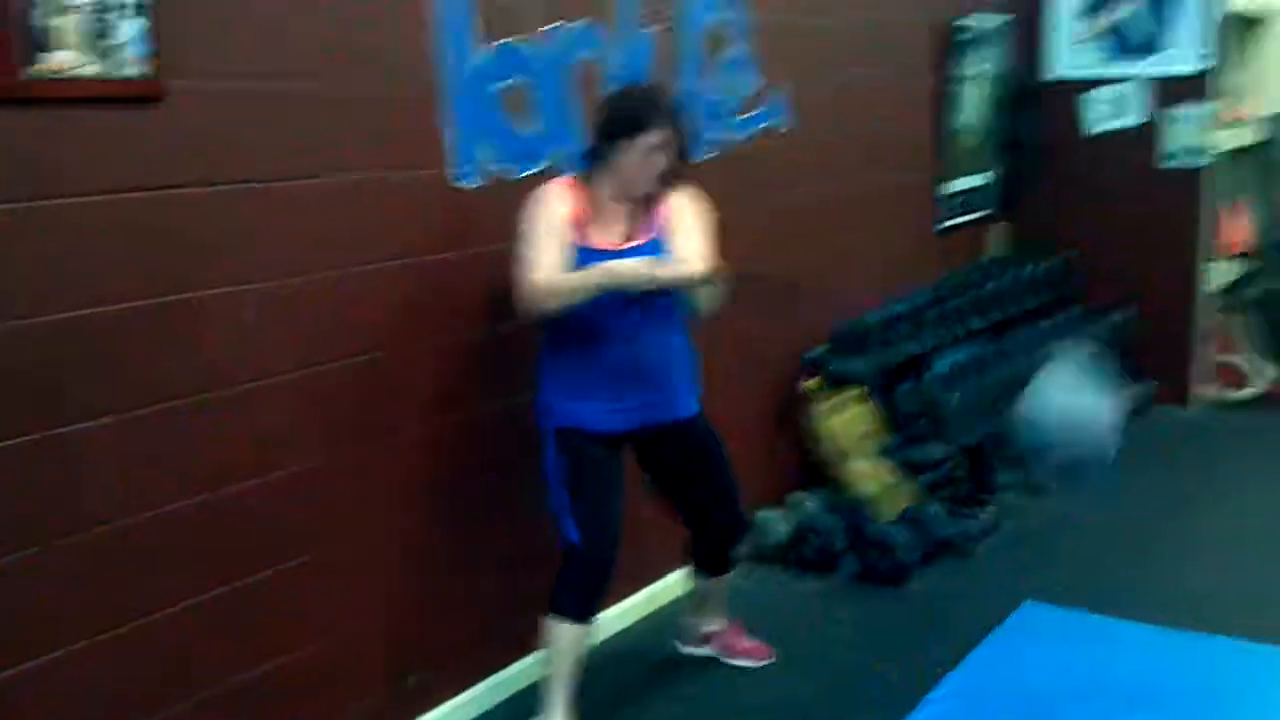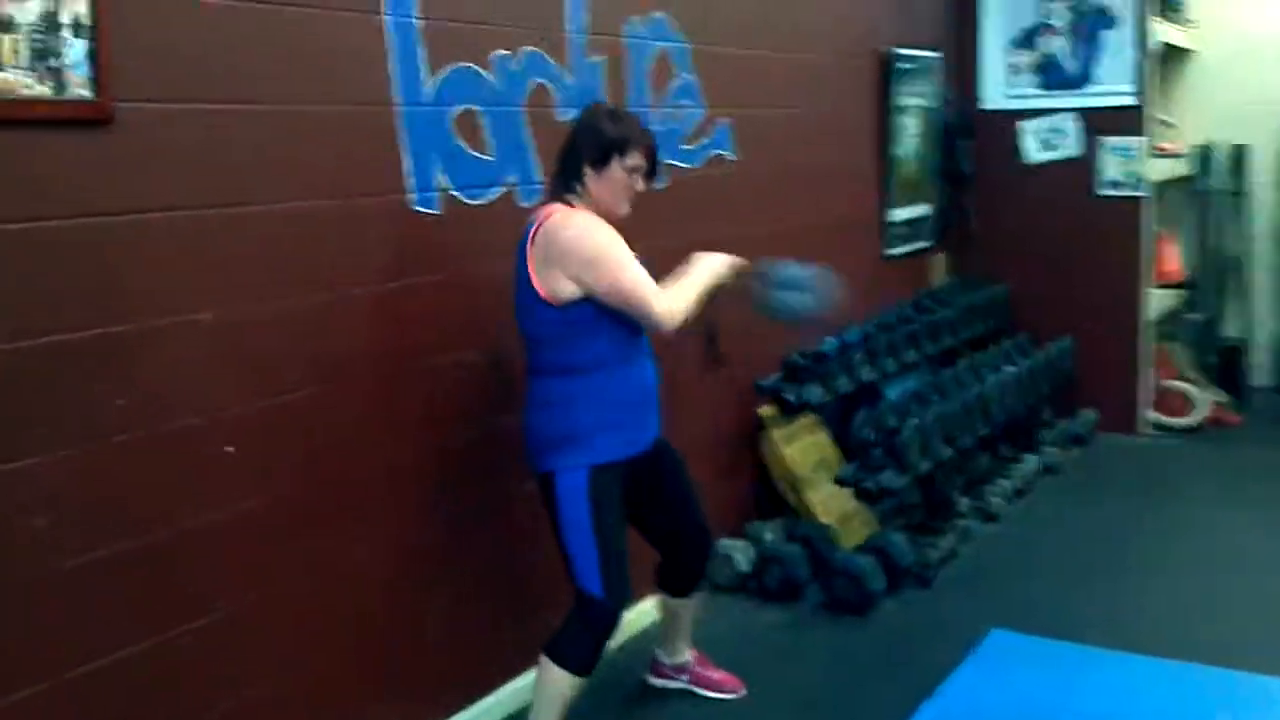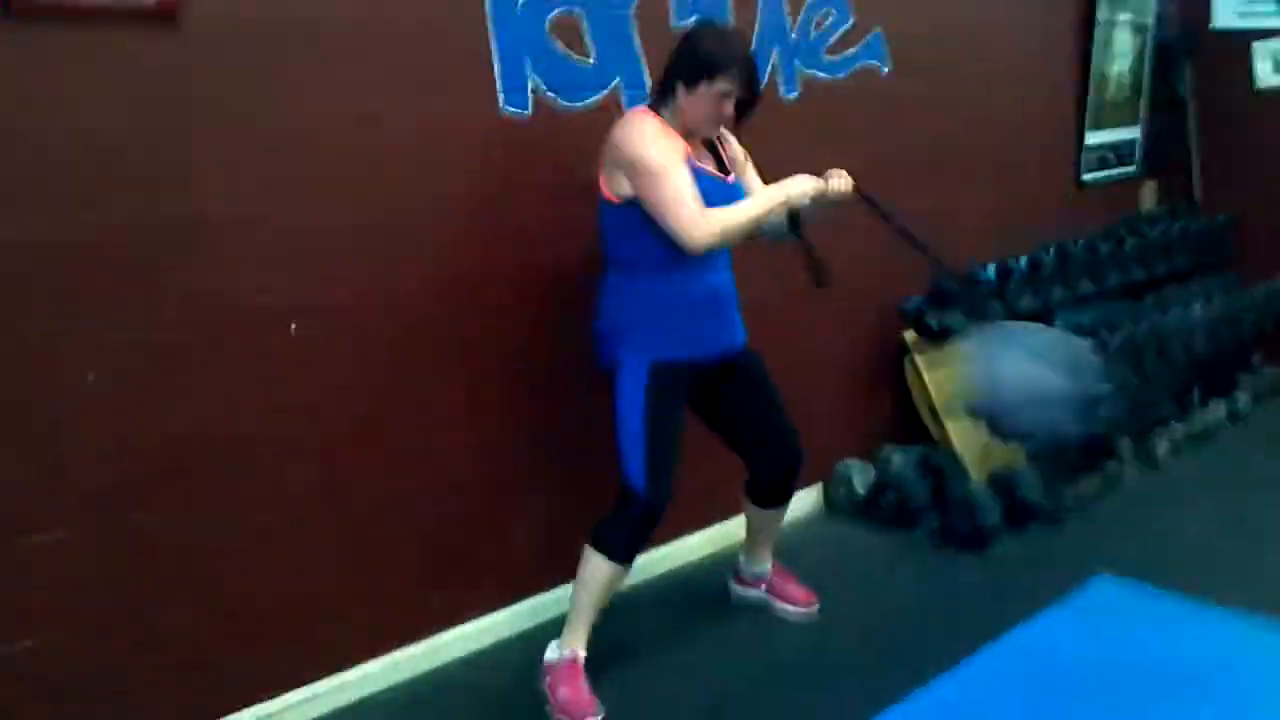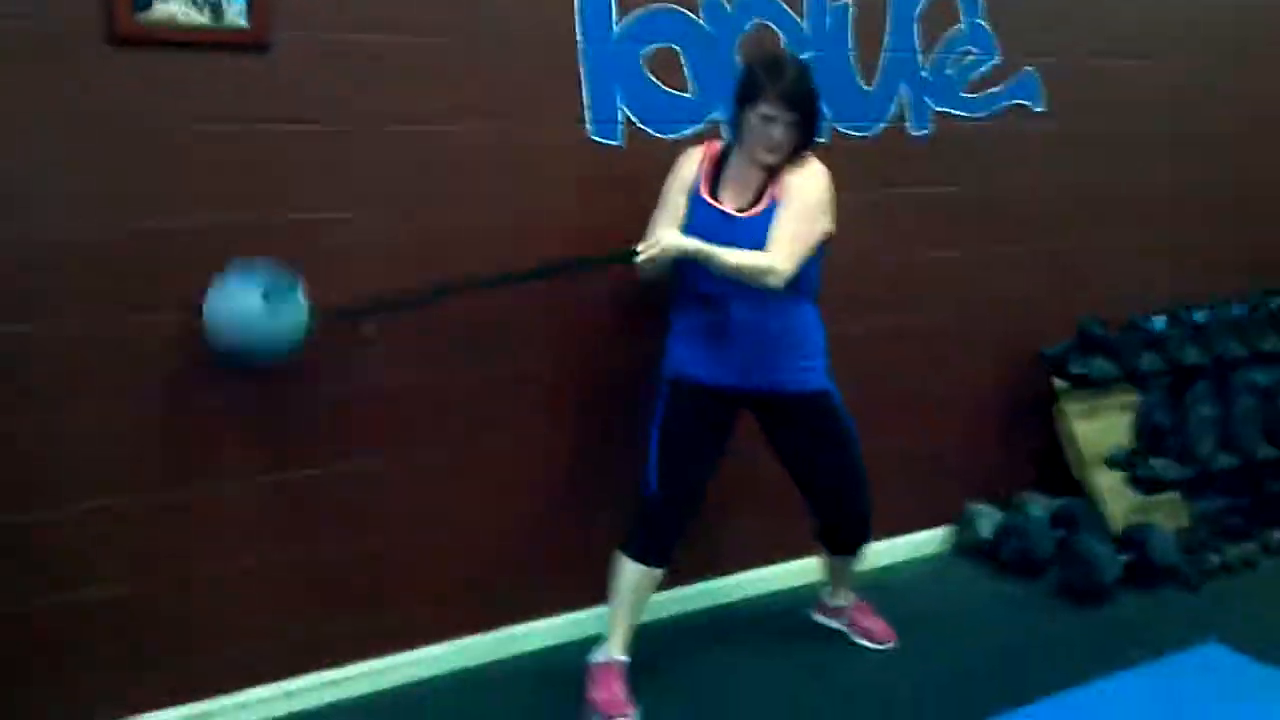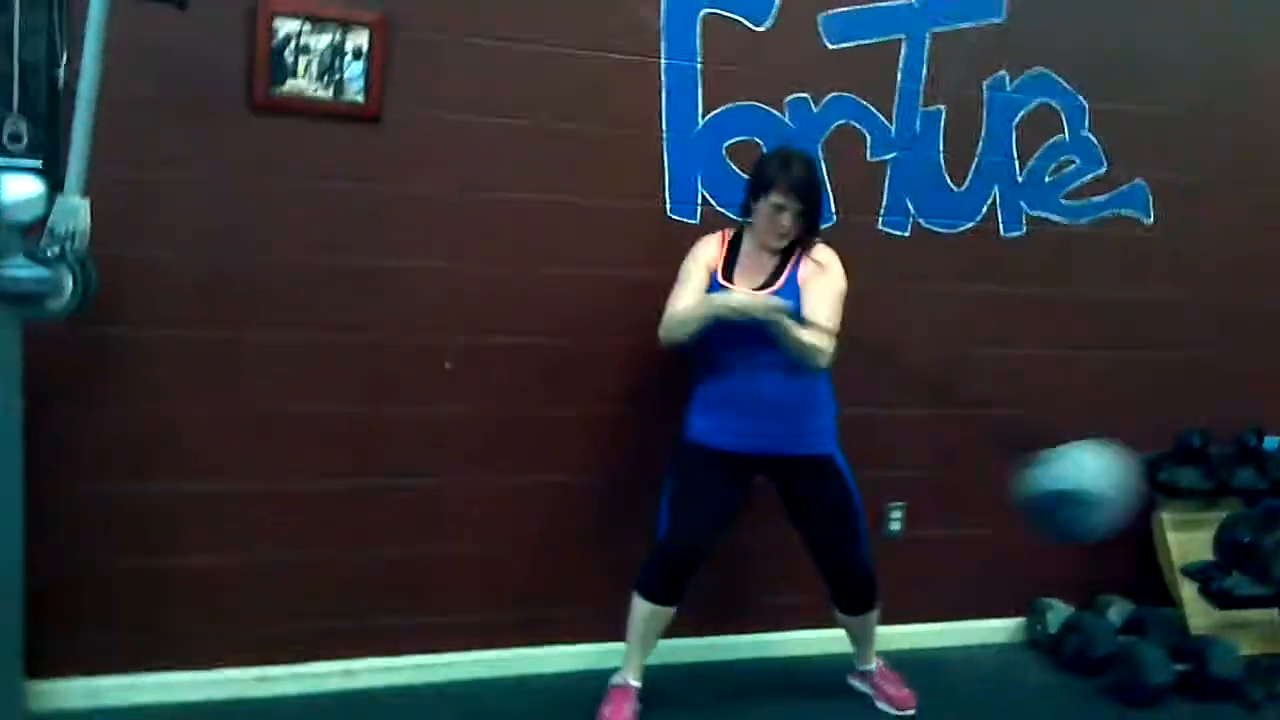
dt=1s
person 1, frame 1
left shoulder: (681, 205)
right shoulder: (556, 201)
left elbow: (703, 295)
right elbow: (537, 296)
left wrist: (690, 277)
right wrist: (613, 273)
left hip: (668, 403)
right hip: (581, 413)
left knee: (722, 523)
right knee: (589, 556)
left ankle: (706, 627)
person 1, frame 2
left shoulder: (588, 227)
right shoulder: (570, 229)
left elbow: (631, 311)
right elbow: (663, 315)
left wrist: (697, 275)
right wrist: (704, 270)
left hip: (630, 434)
right hip: (580, 449)
left knee: (691, 540)
right knee: (601, 601)
left ankle: (674, 659)
person 1, frame 3
left shoulder: (720, 141)
right shoulder: (640, 134)
left elbow: (767, 220)
right elbow: (697, 232)
left wrist: (814, 191)
right wrist: (777, 193)
left hip: (716, 339)
right hip: (649, 346)
left knee: (781, 455)
right knee: (644, 497)
left ankle: (755, 570)
right ankle: (567, 654)
person 1, frame 4
left shoulder: (808, 177)
right shoulder: (696, 164)
left elbow: (774, 269)
right elbow: (652, 263)
left wrist: (695, 247)
right wrist: (662, 247)
left hip: (791, 372)
right hip: (700, 367)
left knee: (848, 505)
right knee: (663, 510)
left ankle: (838, 602)
right ankle: (611, 656)
person 1, frame 5
left shoulder: (819, 262)
right shoulder: (712, 251)
left elbow: (820, 354)
right elbow: (669, 332)
left wrist: (779, 318)
right wrist: (723, 305)
left hip: (805, 442)
right hip: (719, 437)
left knee: (850, 565)
right knee: (675, 553)
left ankle: (868, 668)
